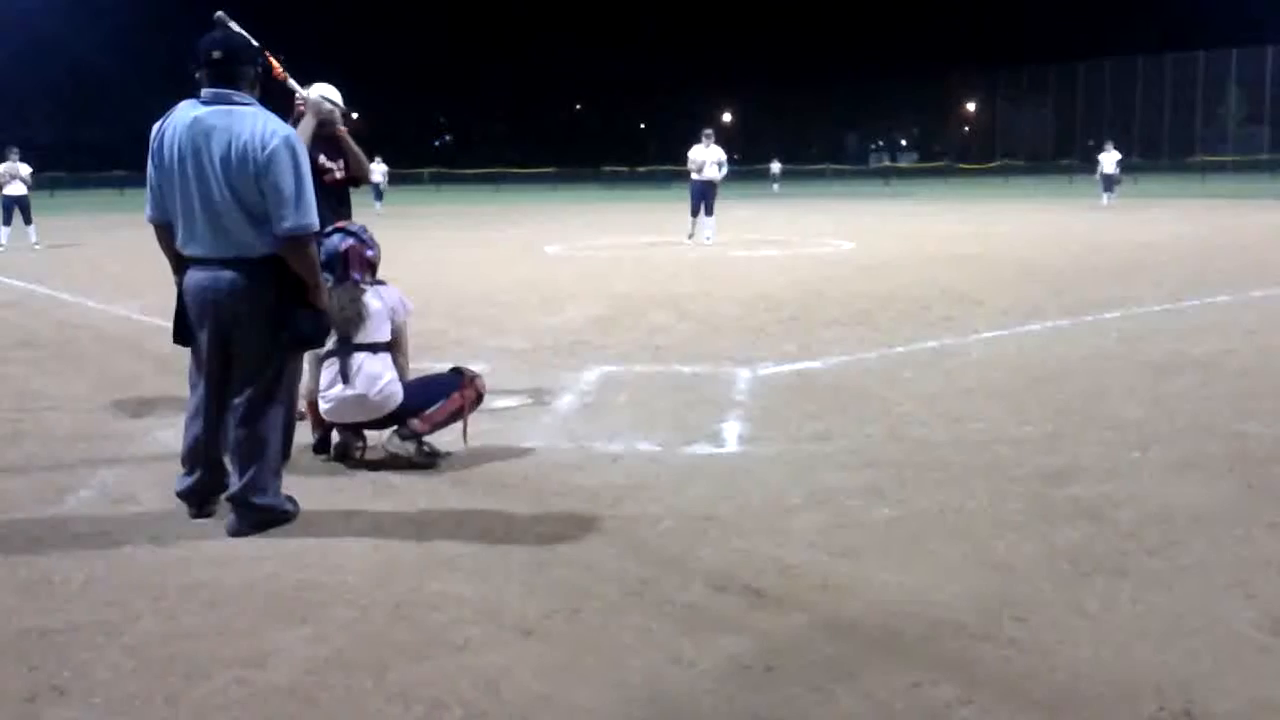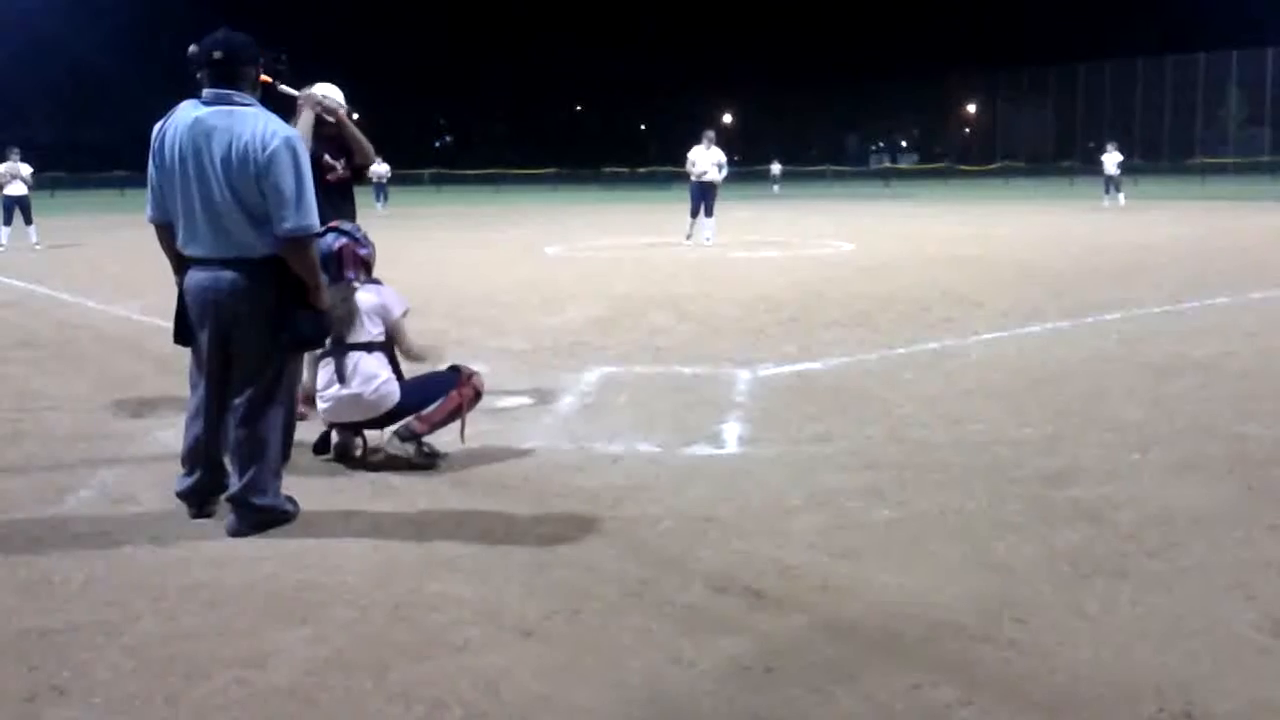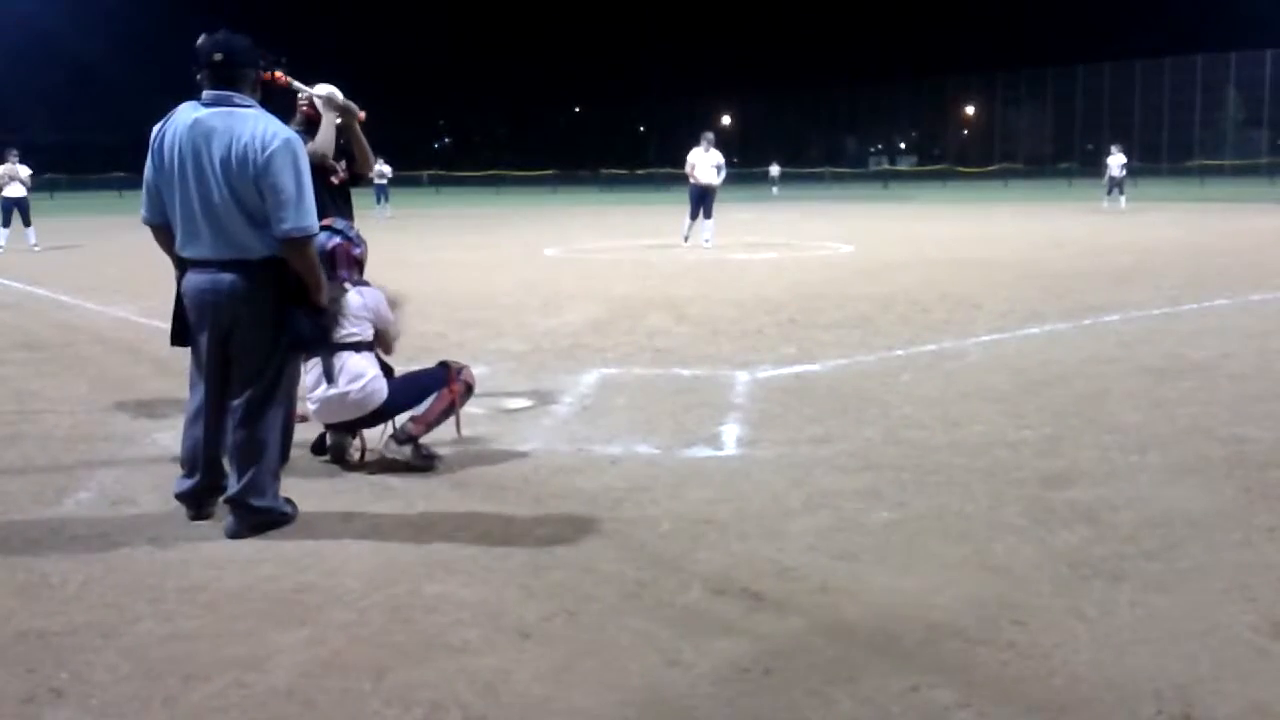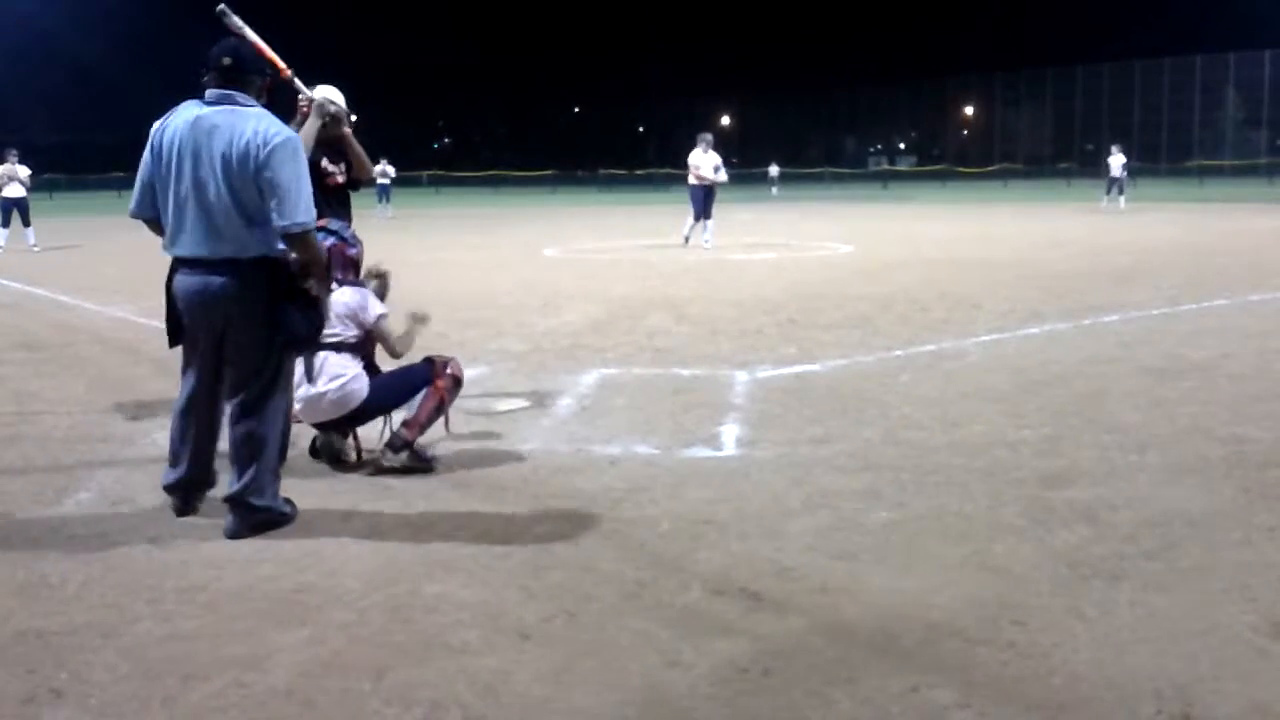
dt=0.3s
person 1, frame 1
left shoulder: (168, 128)
right shoulder: (273, 133)
left elbow: (161, 220)
right elbow: (293, 232)
left wrist: (183, 273)
right wrist: (315, 287)
left hip: (198, 280)
right hip: (261, 282)
left knee: (207, 390)
right knee: (260, 395)
left ankle: (199, 488)
right ankle: (255, 502)
person 1, frame 2
left shoulder: (169, 128)
right shoulder: (274, 134)
left elbow: (162, 220)
right elbow: (294, 232)
left wrist: (184, 273)
right wrist: (315, 287)
left hip: (199, 279)
right hip: (261, 283)
left knee: (207, 390)
right knee: (260, 395)
left ankle: (199, 488)
right ankle: (254, 502)
person 1, frame 3
left shoulder: (169, 129)
right shoulder: (273, 135)
left elbow: (157, 221)
right elbow: (294, 234)
right wrist: (315, 288)
left hip: (198, 281)
right hip: (258, 283)
left knee: (206, 391)
right knee: (259, 396)
left ankle: (198, 490)
right ankle: (253, 503)
person 1, frame 4
left shoulder: (169, 126)
right shoulder: (273, 135)
left elbow: (146, 211)
right elbow: (295, 229)
right wrist: (317, 269)
left hip: (189, 279)
right hip: (252, 282)
left knee: (198, 387)
right knee: (258, 395)
left ankle: (186, 486)
right ankle: (253, 504)
person 2, frame 1
right shoulder: (386, 295)
left elbow: (315, 378)
right elbow: (401, 358)
left wrist: (320, 427)
right wrist: (407, 417)
left hip: (334, 410)
right hip: (380, 404)
right knee: (471, 384)
left ankle: (347, 434)
right ankle: (407, 436)
person 2, frame 2
right shoulder: (378, 293)
left elbow: (310, 381)
right elbow: (407, 350)
right wrist: (430, 353)
left hip: (332, 410)
right hip: (377, 403)
right knee: (469, 381)
left ankle: (343, 433)
right ankle: (407, 437)
person 2, frame 3
right shoulder: (368, 295)
right elbow: (390, 347)
left hip: (324, 406)
right hip: (366, 401)
right knee: (461, 377)
left ankle: (335, 436)
right ankle: (403, 441)
person 2, frame 4
right shoulder: (357, 295)
right elbow: (397, 349)
right wrist: (413, 324)
left hip: (307, 410)
right hip: (347, 400)
right knee: (448, 369)
left ankle: (333, 433)
right ankle: (399, 446)
